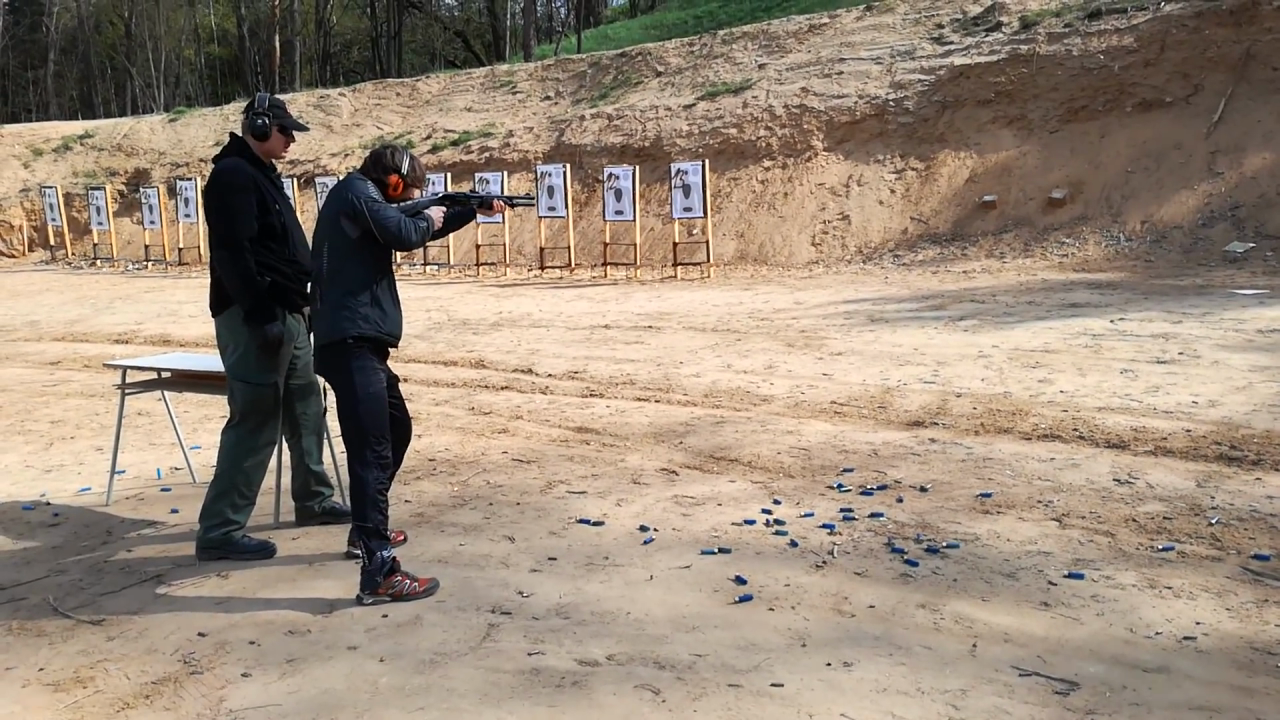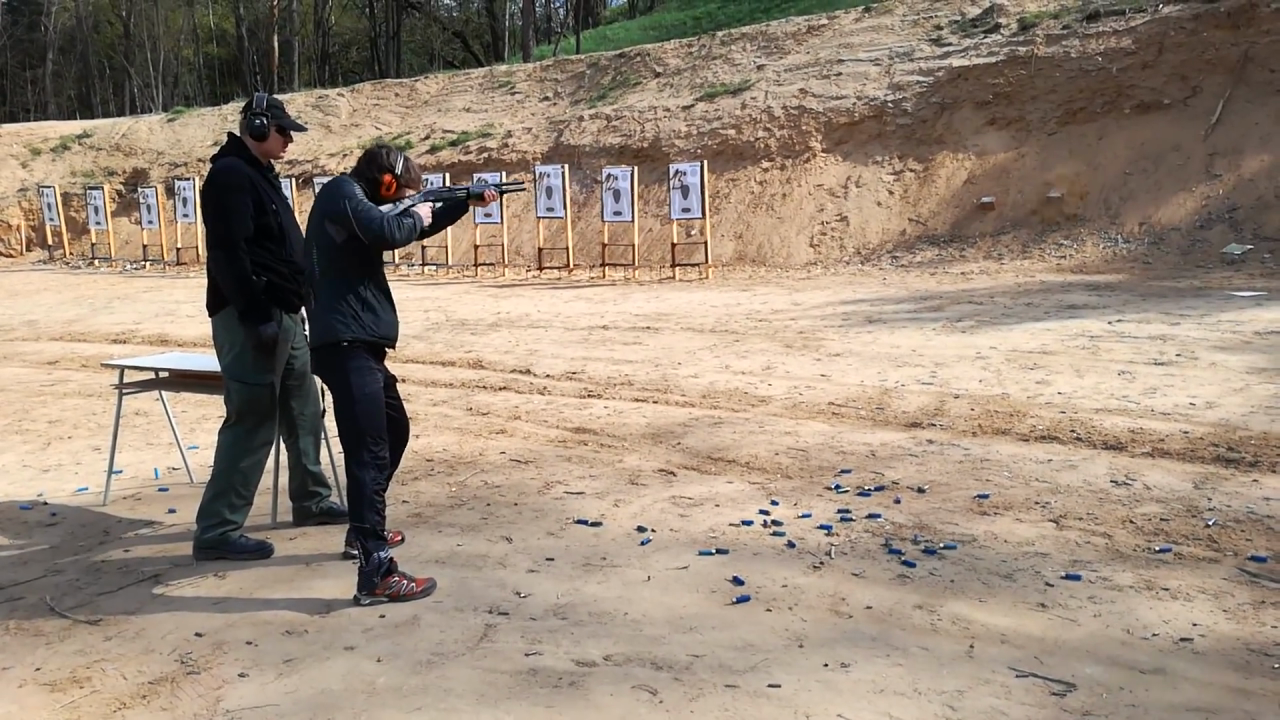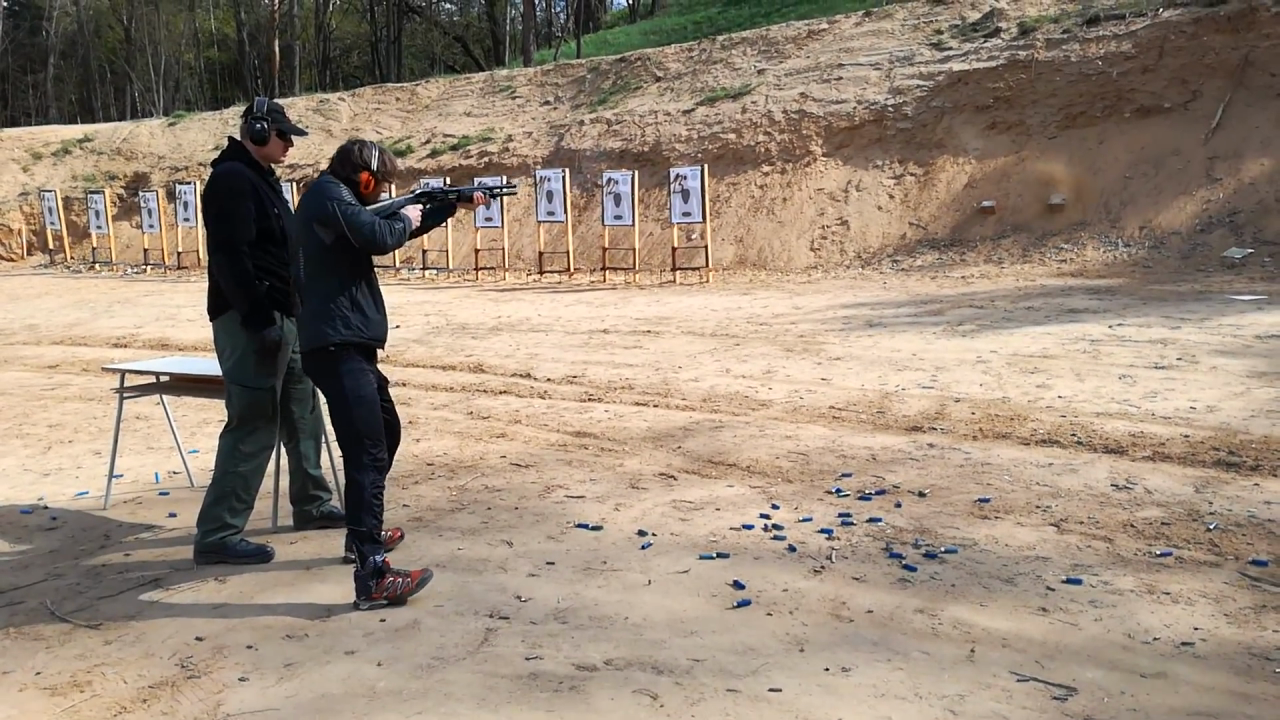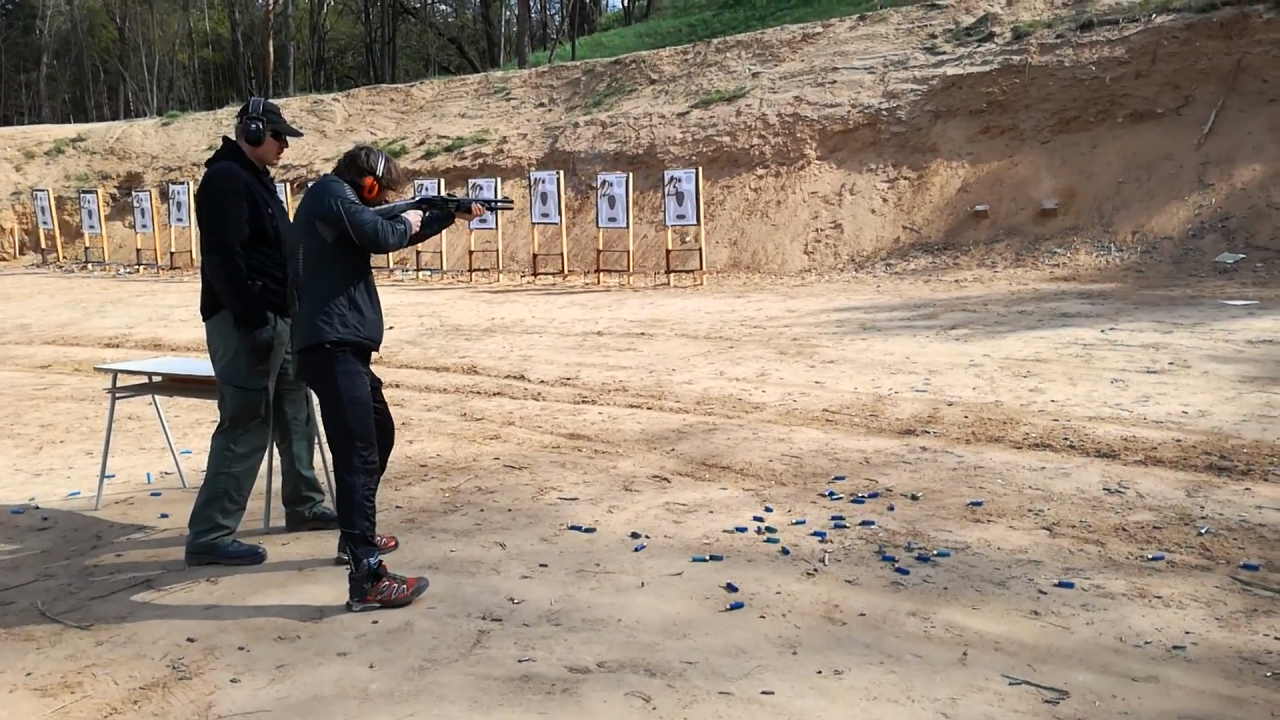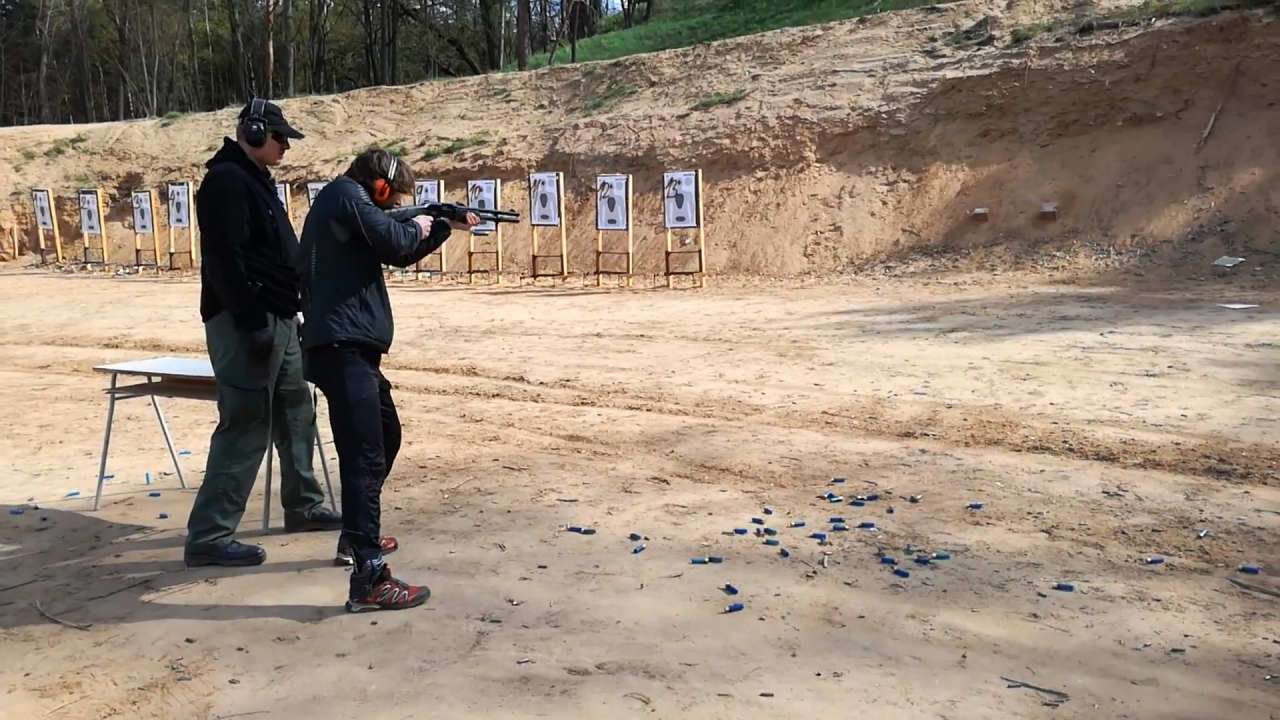
dt=0.4s
person 1, frame 1
left shoulder: (261, 173)
right shoulder: (232, 176)
right elbow: (233, 254)
left wrist: (298, 305)
right wrist: (262, 317)
left hip: (286, 313)
right hip: (255, 318)
left knee: (305, 410)
right knee: (255, 421)
left ankle: (313, 500)
right ankle: (219, 530)
person 1, frame 2
left shoulder: (260, 174)
right shoulder: (230, 175)
right elbow: (228, 254)
left wrist: (290, 306)
right wrist: (256, 317)
left hip: (283, 313)
right hip: (252, 318)
left knee: (302, 410)
right knee: (252, 421)
left ankle: (311, 501)
right ankle: (216, 531)
person 1, frame 3
left shoulder: (261, 177)
right shoulder: (231, 180)
right elbow: (231, 259)
left wrist: (288, 314)
right wrist: (259, 320)
left hip: (285, 317)
right hip: (253, 322)
left knee: (303, 415)
right knee: (253, 426)
left ankle: (312, 505)
right ankle: (218, 534)
person 1, frame 4
left shoulder: (256, 178)
right shoulder: (226, 179)
right elbow: (224, 259)
left wrist: (284, 314)
right wrist: (252, 320)
left hip: (278, 318)
right hip: (246, 323)
left knee: (296, 415)
right knee: (246, 426)
left ankle: (305, 506)
right ankle: (209, 535)
person 1, frame 5
left shoulder: (256, 179)
right shoulder: (226, 180)
right elbow: (224, 259)
left wrist: (286, 313)
right wrist: (252, 322)
left hip: (278, 319)
right hip: (246, 323)
left knee: (295, 417)
right knee: (245, 427)
left ankle: (303, 506)
right ankle: (208, 535)
person 2, frame 1
left shoulder: (370, 201)
right shoulder: (356, 190)
left elbow: (411, 222)
right elbow: (403, 234)
left wrist: (475, 210)
right wrist: (427, 219)
left hip: (363, 341)
right hip: (350, 343)
left knee: (396, 431)
right knee: (372, 451)
left ankle: (368, 528)
right ankle: (379, 573)
person 2, frame 2
left shoulder: (359, 200)
right shoulder: (343, 191)
left elbow: (411, 225)
right elbow: (387, 232)
left wrist: (467, 203)
right wrist: (416, 216)
left hip: (360, 342)
right hip: (346, 345)
left knee: (393, 433)
right knee: (369, 452)
left ankle: (364, 531)
right ankle: (377, 573)
person 2, frame 3
left shoulder: (341, 201)
right shoulder: (328, 194)
left elbow: (398, 227)
right elbow: (379, 238)
left wrist: (454, 205)
right wrist: (405, 220)
left hip: (352, 343)
right hip: (338, 347)
left knee: (385, 435)
right knee: (368, 453)
left ankle: (365, 534)
right ankle: (373, 576)
person 2, frame 4
left shoulder: (342, 203)
right shoulder: (332, 191)
left elbow: (395, 233)
right elbow: (380, 236)
left wrist: (451, 215)
right wrist: (405, 223)
left hip: (345, 344)
right hip: (332, 346)
left knee: (379, 438)
right knee: (358, 456)
left ankle: (356, 537)
right ankle: (367, 579)
person 2, frame 5
left shoulder: (351, 205)
right shoulder: (345, 193)
left elbow: (398, 256)
right elbow: (391, 239)
left wrist: (445, 227)
right wrist: (416, 227)
left hip: (354, 345)
right hip: (342, 347)
left knee: (385, 440)
right knee: (365, 457)
left ankle: (358, 536)
right ankle: (369, 580)
